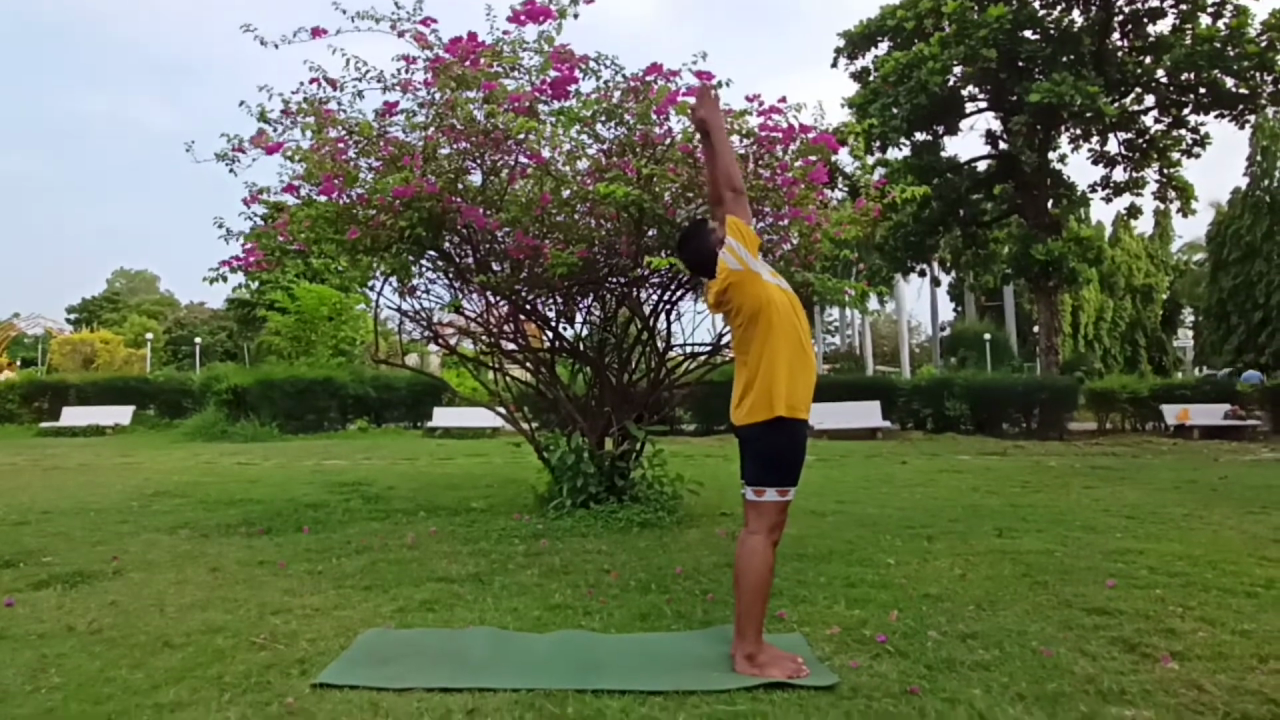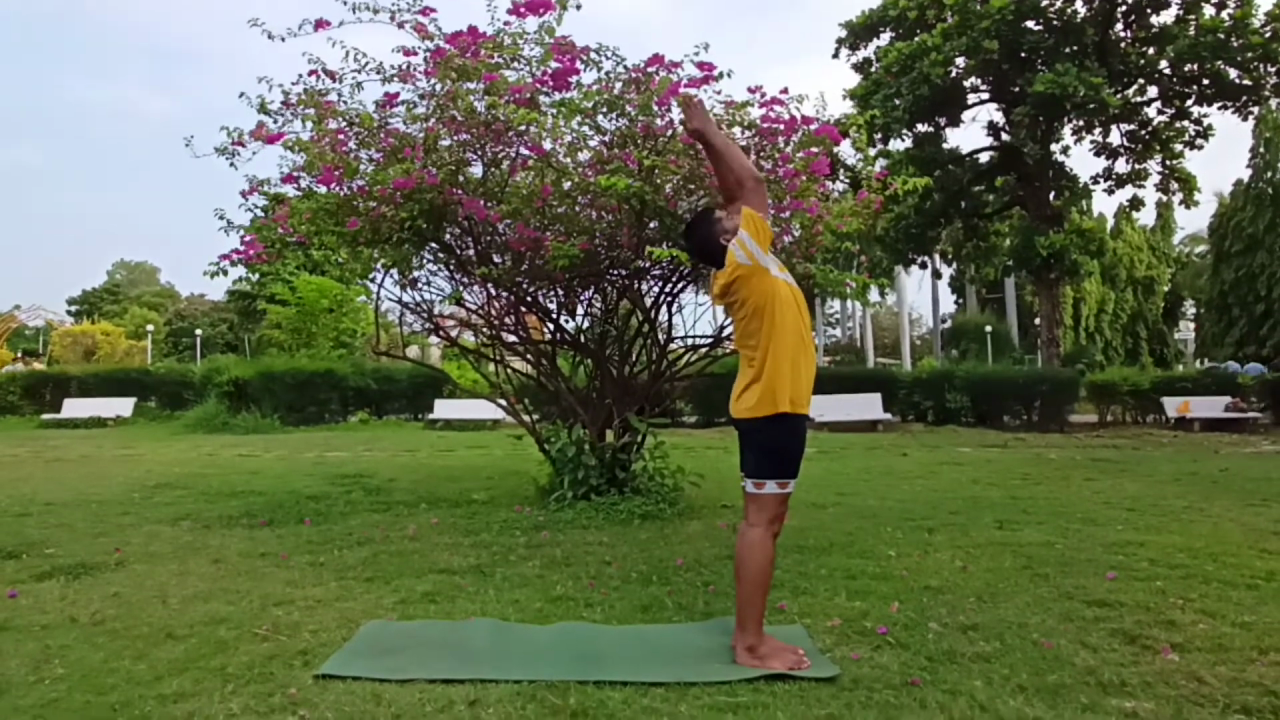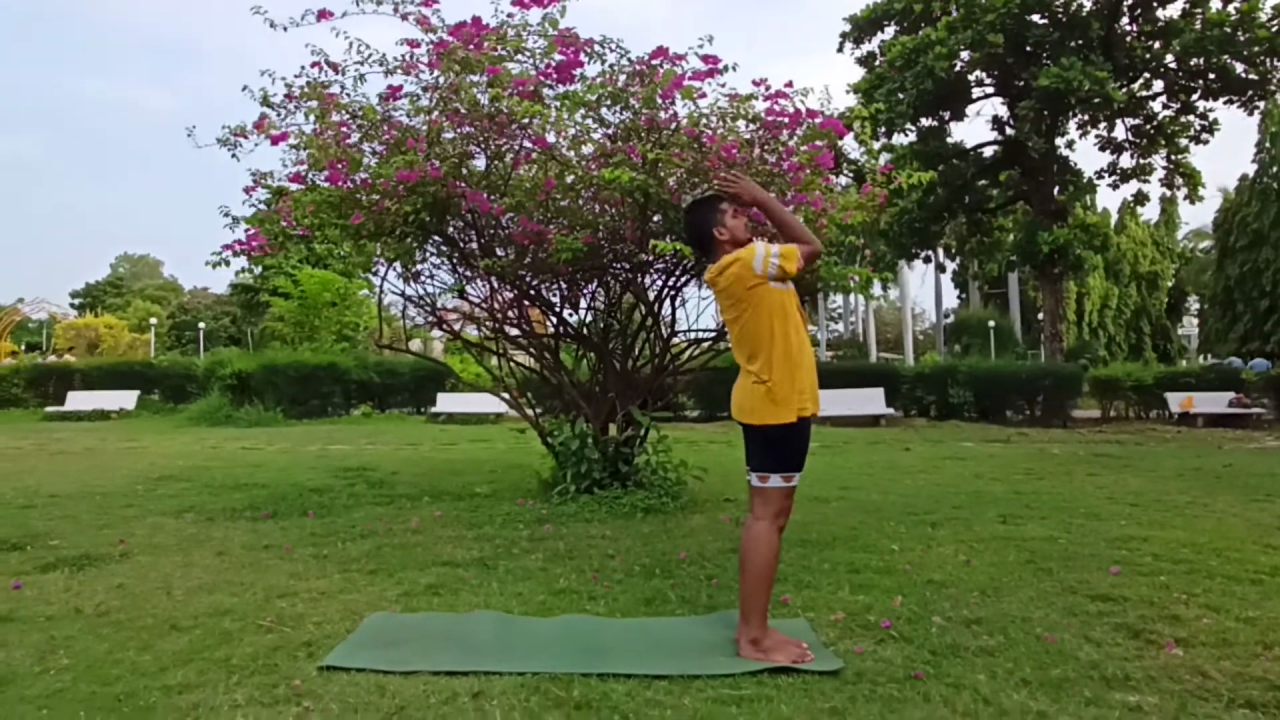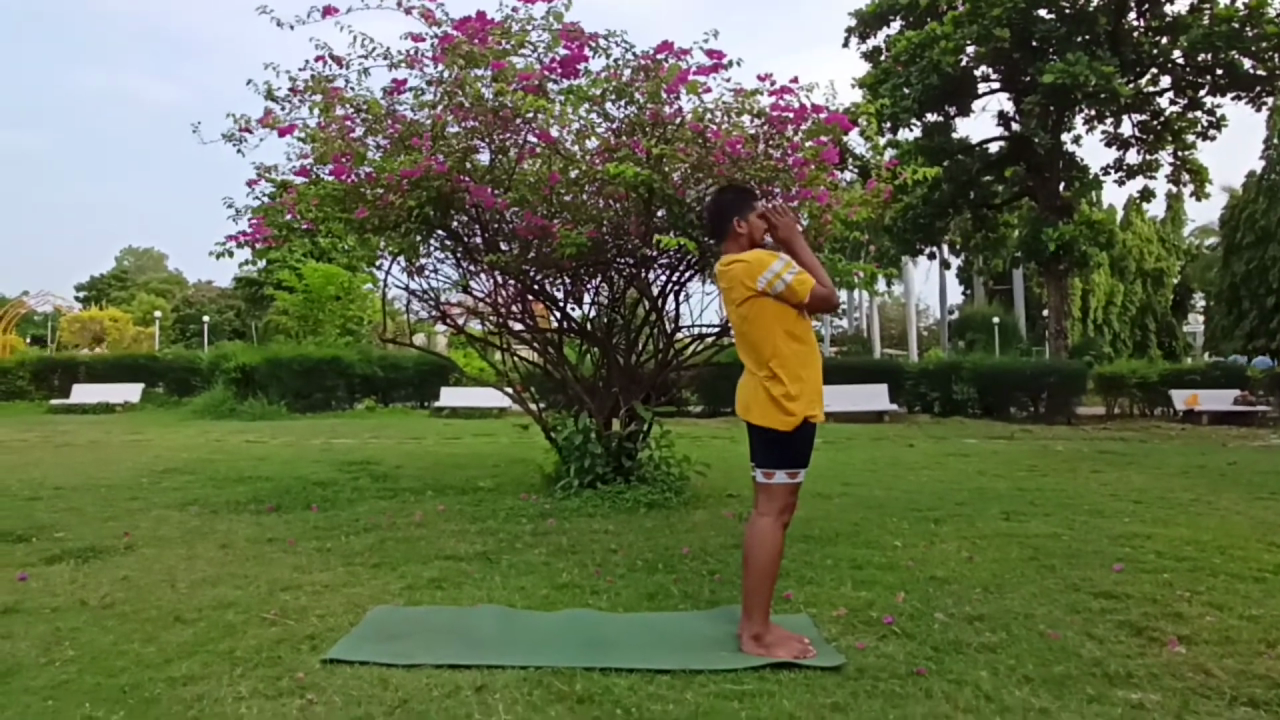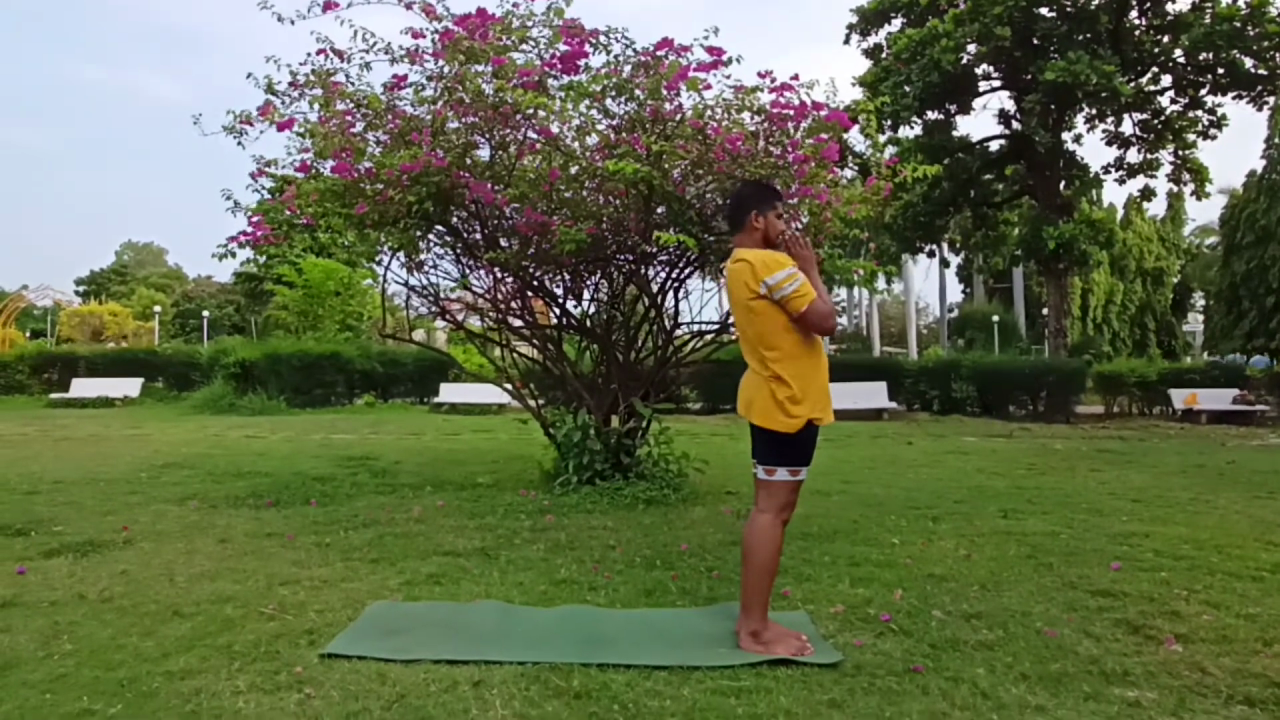
dt=0.5s
person 1, frame 1
left shoulder: (738, 276)
right shoulder: (736, 270)
left elbow: (723, 198)
right elbow: (732, 193)
left wrist: (711, 133)
right wrist: (714, 127)
left hip: (772, 410)
right hip: (772, 412)
left knee: (764, 528)
right knee: (762, 528)
left ankle: (750, 643)
right ankle: (749, 652)
person 1, frame 2
left shoulder: (737, 272)
right shoulder: (745, 260)
left elbow: (738, 192)
right elbow: (753, 185)
left wrist: (708, 143)
right wrist: (708, 133)
left hip: (769, 402)
right hip: (774, 405)
left knee: (765, 521)
right knee: (762, 521)
left ankle: (750, 635)
right ankle: (750, 645)
person 1, frame 3
left shoulder: (730, 270)
right shoulder: (749, 261)
left elbow: (794, 246)
right elbow: (811, 247)
left wrist: (751, 203)
right wrist: (759, 197)
left hip: (769, 401)
right hip: (778, 404)
left knee: (769, 515)
right knee: (768, 515)
left ankle: (754, 627)
right ankle: (754, 637)
person 1, frame 4
left shoulder: (733, 269)
right shoulder: (762, 263)
left elbow: (800, 297)
right elbow: (828, 299)
left wrist: (786, 246)
right wrist: (795, 242)
left hip: (772, 397)
right hip: (784, 401)
left knee: (772, 511)
right knee: (773, 512)
left ankle: (755, 623)
right ankle: (757, 632)
person 1, frame 5
left shoulder: (741, 265)
right shoulder: (770, 264)
left elbow: (793, 316)
right elbow: (825, 321)
left wrist: (799, 269)
right wrist: (810, 270)
left hip: (774, 397)
right hip: (786, 401)
left knee: (771, 509)
right knee: (773, 510)
left ankle: (754, 620)
right ankle: (755, 629)
